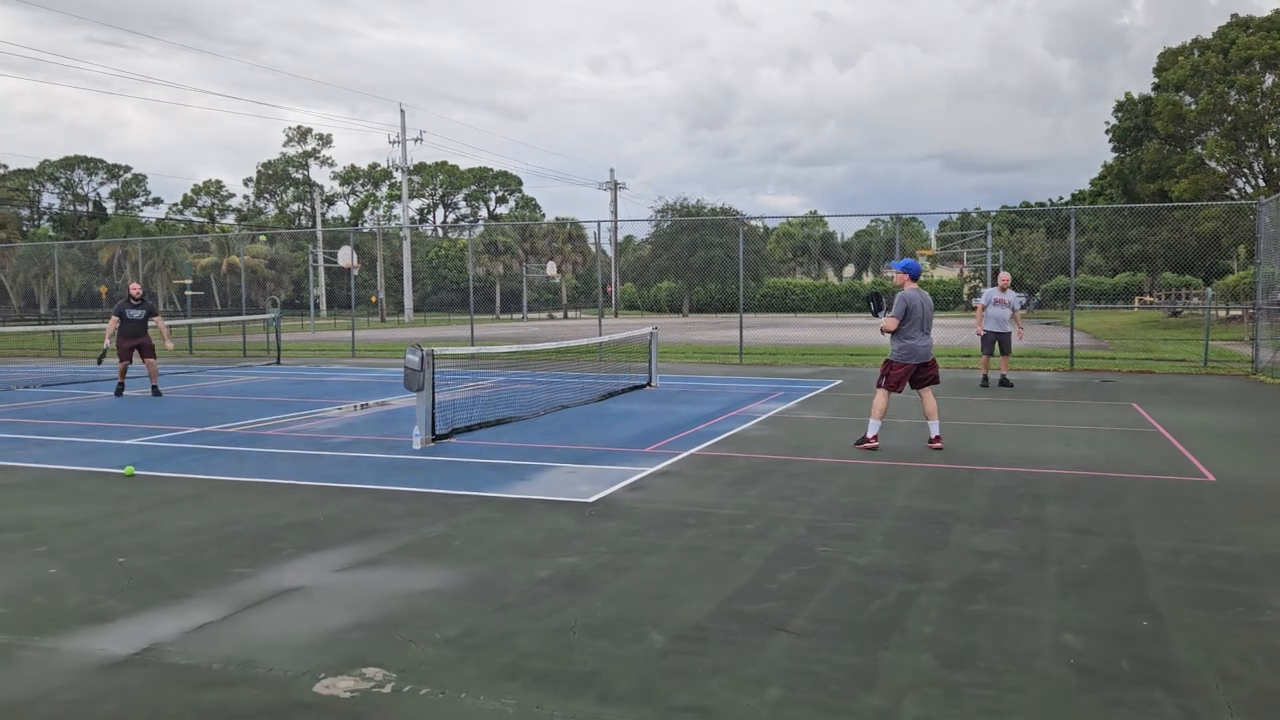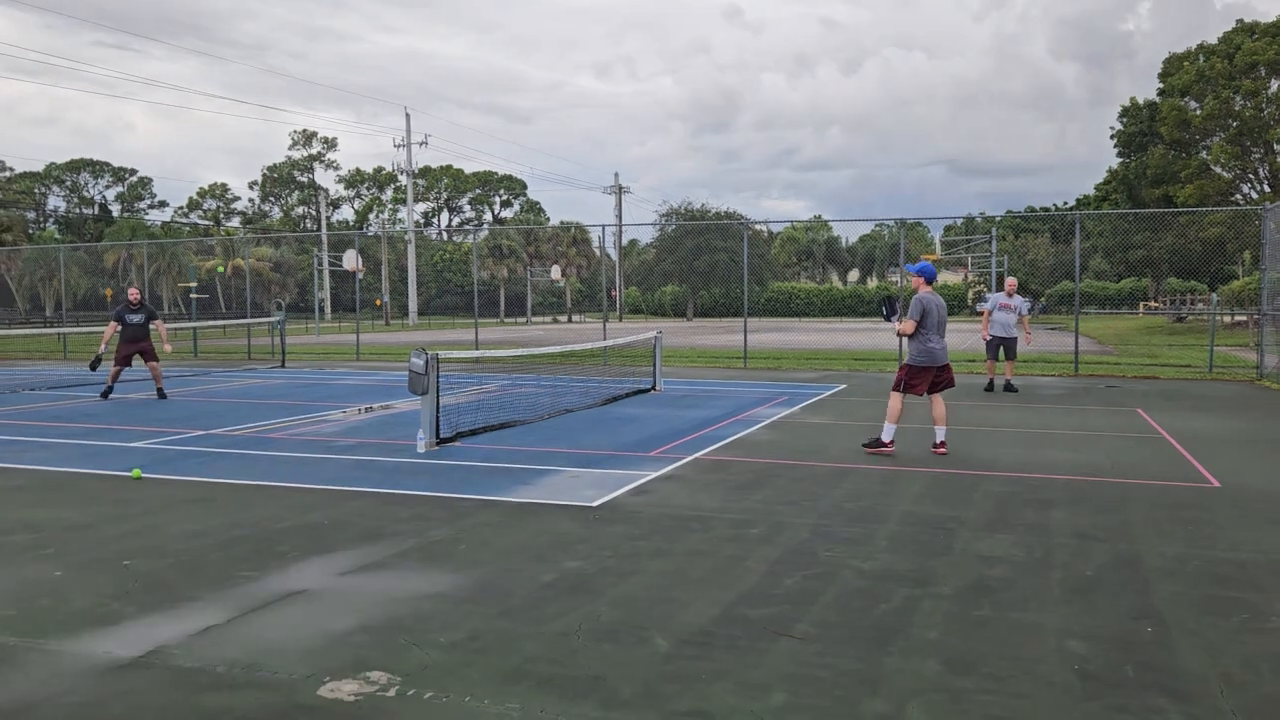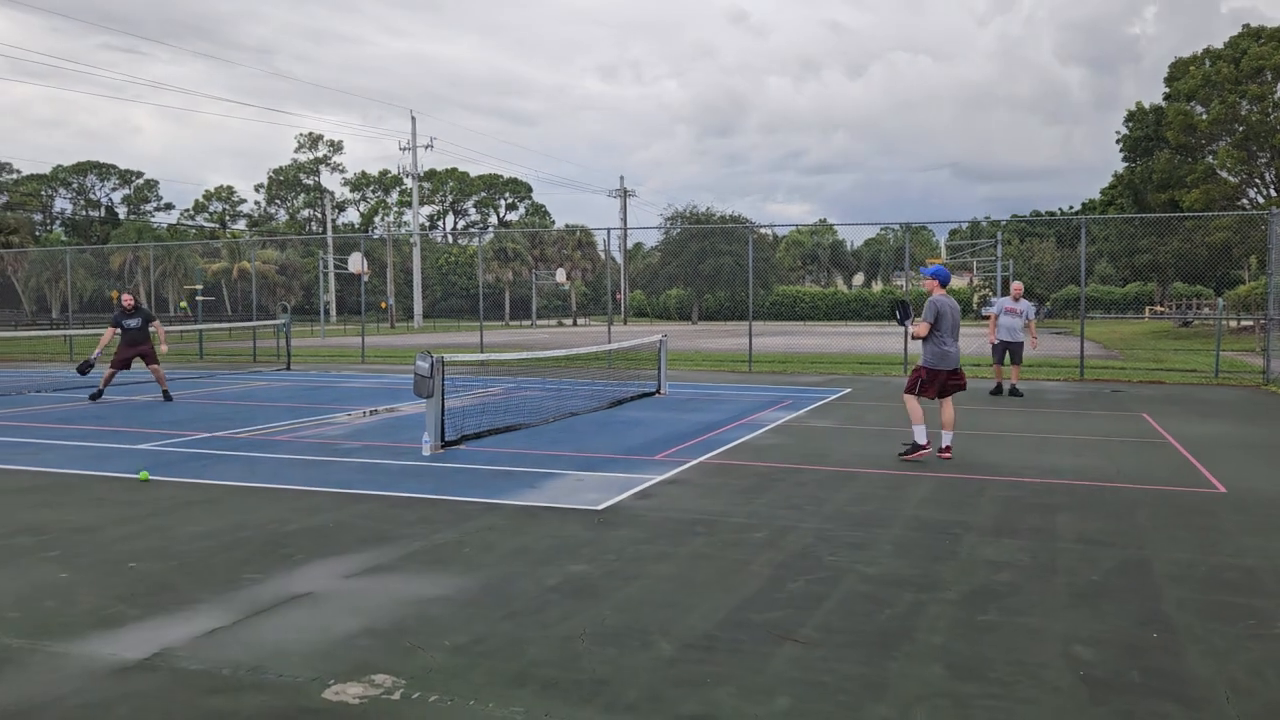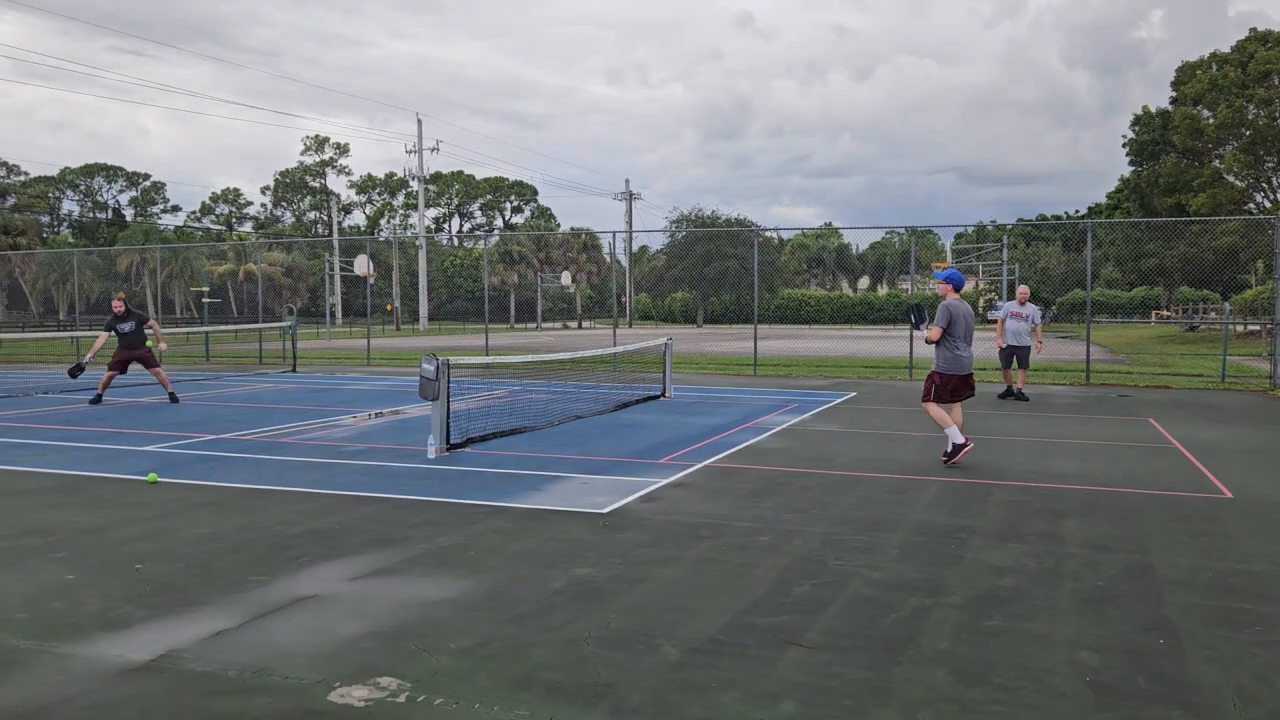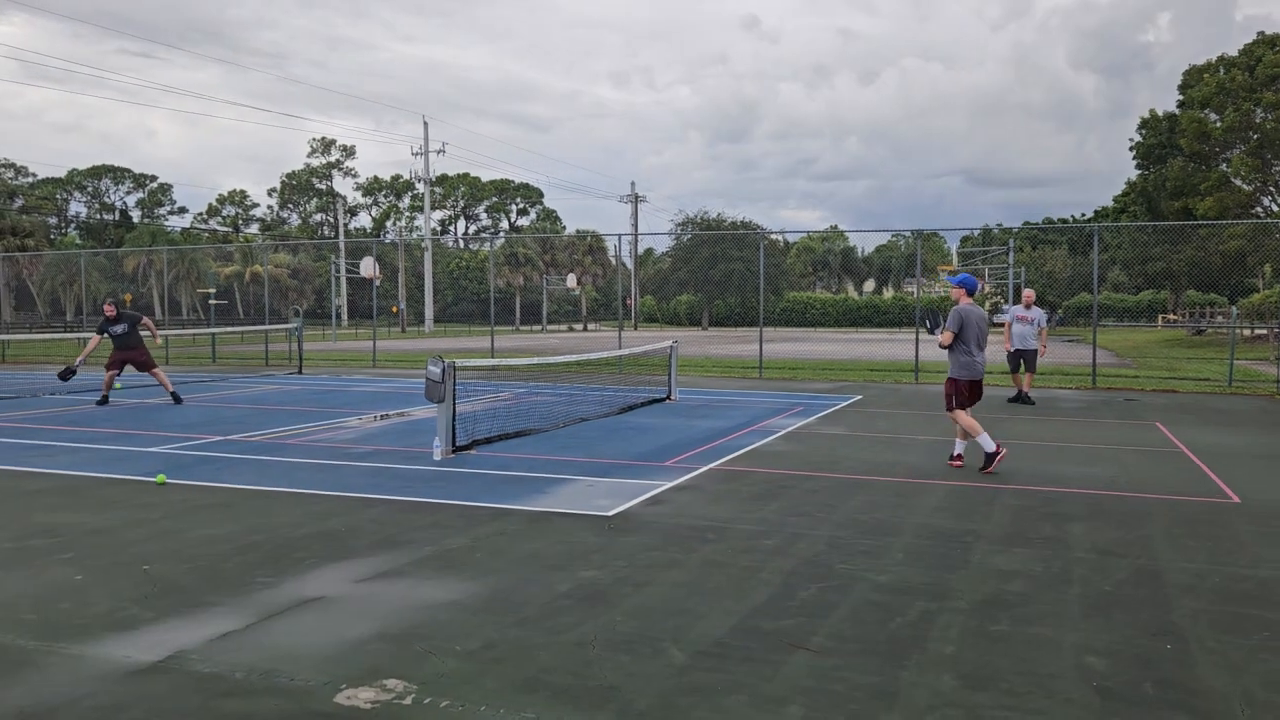
dt=0.1s
person 1, frame 1
left shoulder: (904, 296)
right shoulder: (926, 297)
left elbow: (891, 326)
left wrist: (883, 325)
left hip: (903, 355)
right hip: (924, 353)
left knee: (882, 392)
right knee: (926, 392)
left ankle: (871, 436)
right ankle: (935, 436)
person 1, frame 2
left shoulder: (919, 299)
right shoulder: (940, 300)
left elbow: (909, 330)
left wrist: (899, 328)
right wrist: (906, 325)
left hip: (920, 358)
right hip: (940, 357)
left knee: (896, 395)
right knee: (936, 397)
left ankle: (886, 440)
right ankle: (940, 441)
person 1, frame 3
left shoulder: (933, 302)
right shoulder: (953, 303)
left elbow: (922, 332)
left wrist: (913, 331)
right wrist: (919, 328)
left hip: (933, 361)
right hip: (952, 360)
left knee: (910, 396)
right knee: (945, 401)
left ankle: (921, 442)
right ankle: (945, 447)
person 1, frame 4
left shoulder: (946, 306)
right shoulder: (967, 308)
left elbow: (934, 336)
left wrist: (927, 335)
right wrist: (933, 332)
left hip: (946, 366)
right hip: (964, 364)
left knee: (929, 404)
right knee: (954, 405)
left ankle: (960, 441)
right ankle: (953, 449)
person 1, frame 5
left shoulder: (958, 311)
right shoulder: (982, 313)
left elbow: (945, 341)
left wrist: (940, 340)
left hip: (961, 371)
right hip: (976, 369)
left knee: (956, 413)
right knee: (962, 410)
left ankle: (992, 449)
right ankle: (958, 454)
